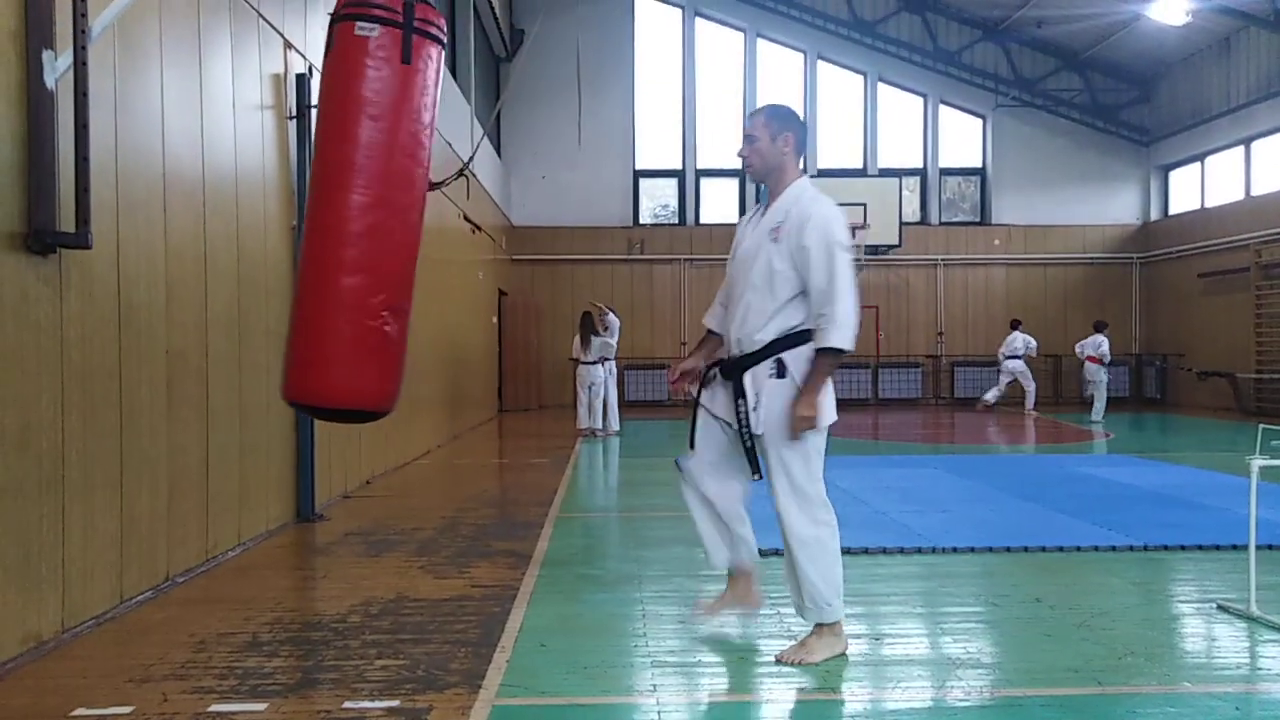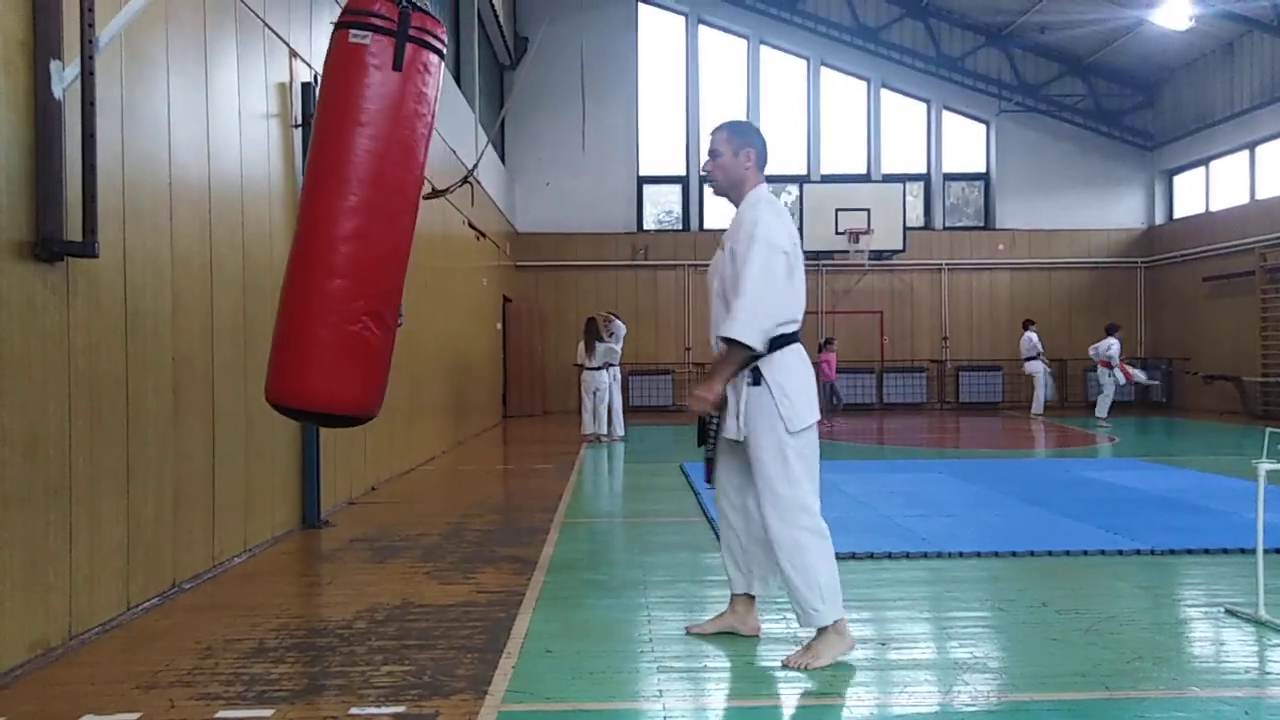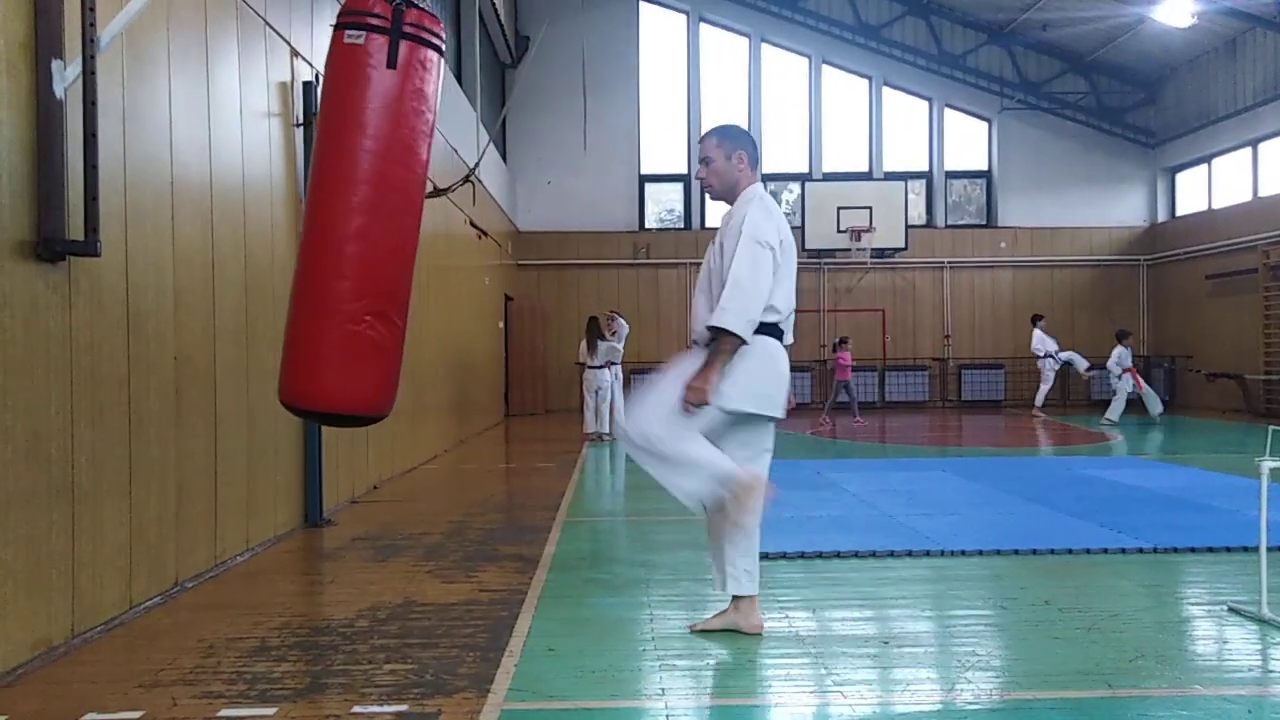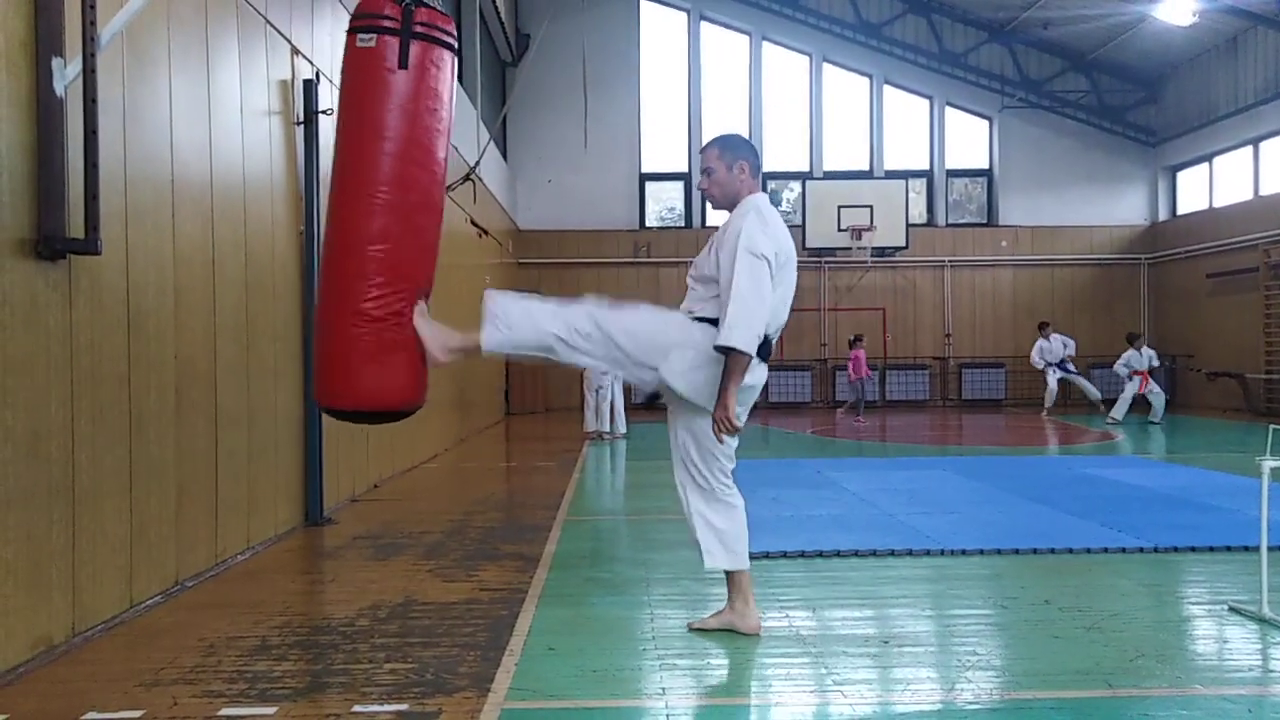
dt=0.2s
person 1, frame 1
left shoulder: (813, 214)
right shoulder: (757, 215)
left elbow: (837, 312)
left wrist: (811, 391)
right wrist: (699, 356)
left hip: (783, 379)
right hip: (738, 373)
left knee: (800, 502)
right knee: (707, 474)
left ankle: (828, 628)
right ankle: (741, 579)
person 1, frame 2
left shoulder: (763, 218)
right shoulder: (748, 219)
left elbow: (757, 312)
left wrist: (716, 379)
right wrist: (724, 379)
left hip: (769, 382)
right hip: (753, 383)
left knee: (787, 509)
right knee: (738, 498)
left ankle: (832, 629)
right ankle: (744, 608)
person 1, frame 3
left shoulder: (751, 216)
right shoulder: (753, 216)
left elbow: (738, 307)
left wrist: (707, 371)
left hip: (742, 366)
right hip: (748, 368)
left knee: (644, 427)
right knee: (722, 492)
left ankle: (734, 484)
right ankle: (743, 606)
person 1, frame 4
left shoulder: (748, 225)
right shoulder: (770, 227)
left elbow: (745, 318)
left wrist: (726, 392)
left hip: (701, 349)
right hip: (717, 366)
left knee: (583, 322)
right knee: (708, 486)
left ankle: (454, 339)
right ankle: (741, 605)
